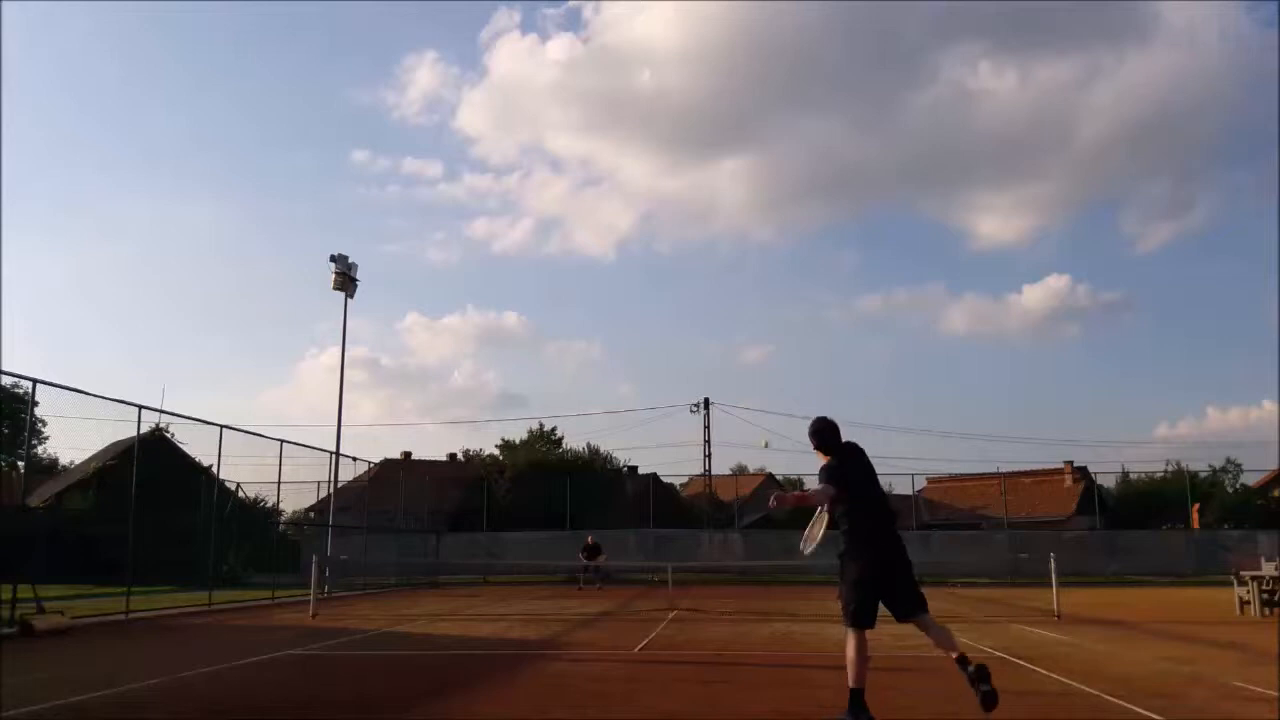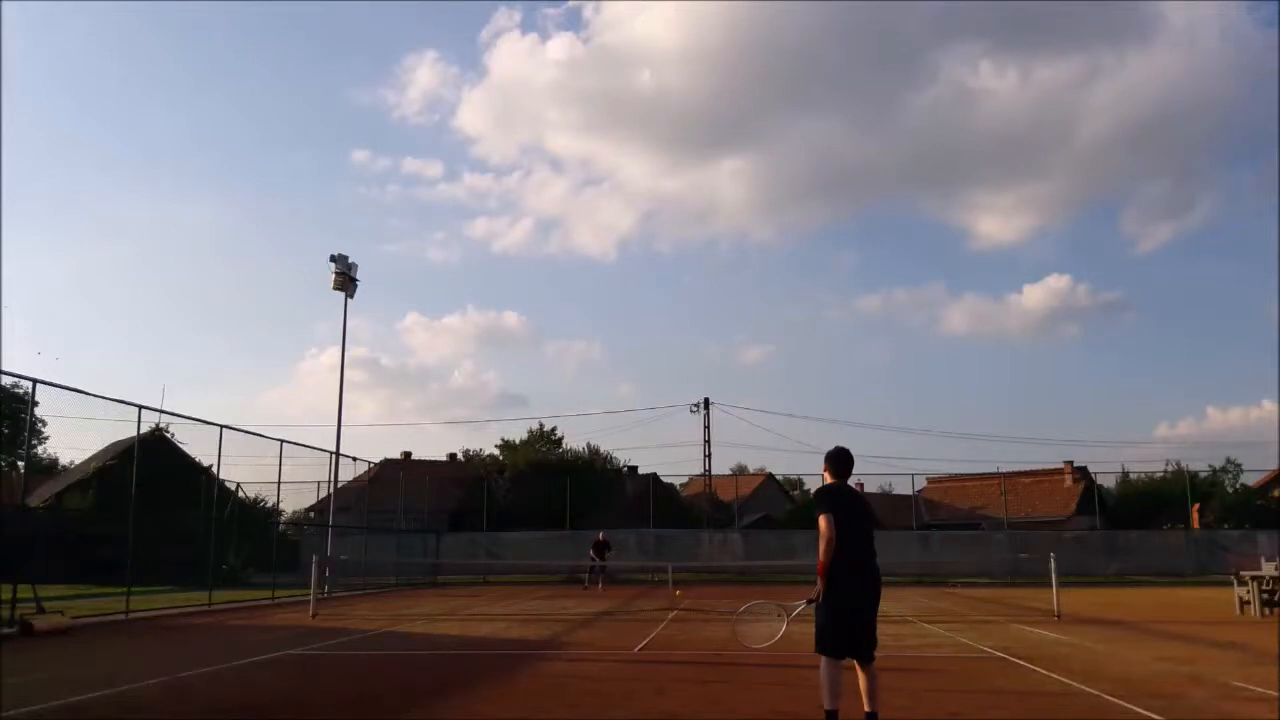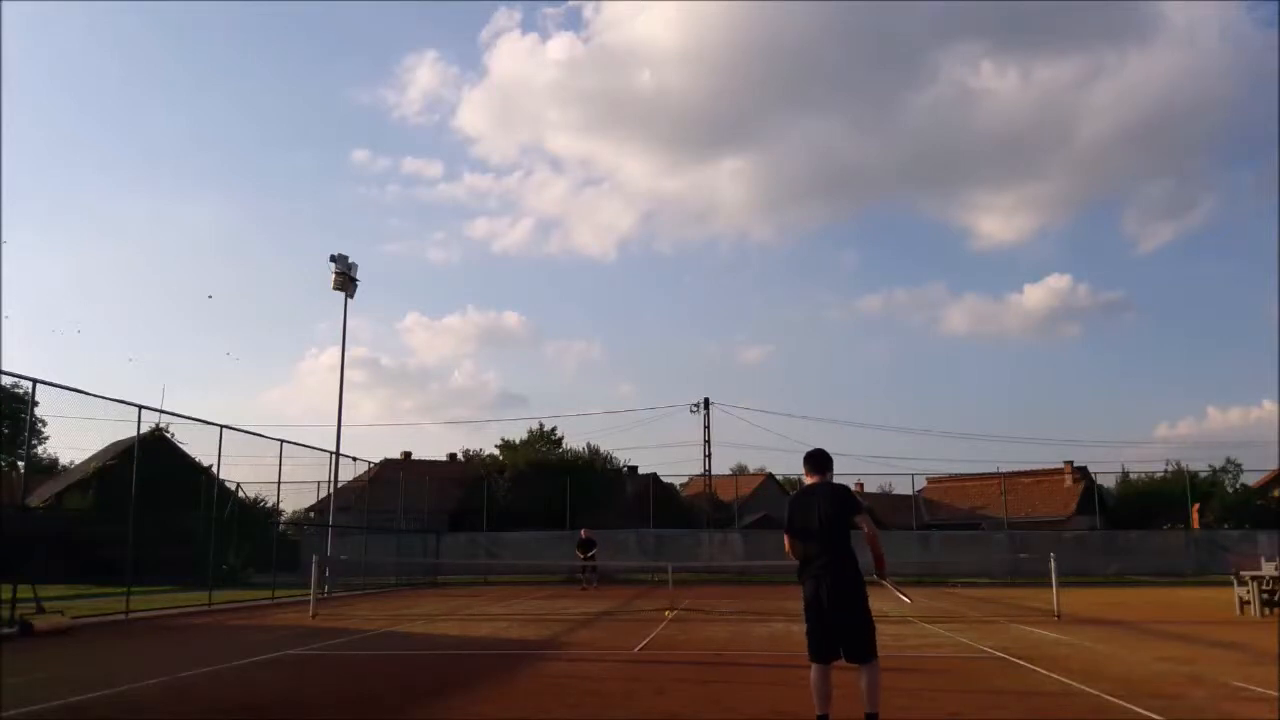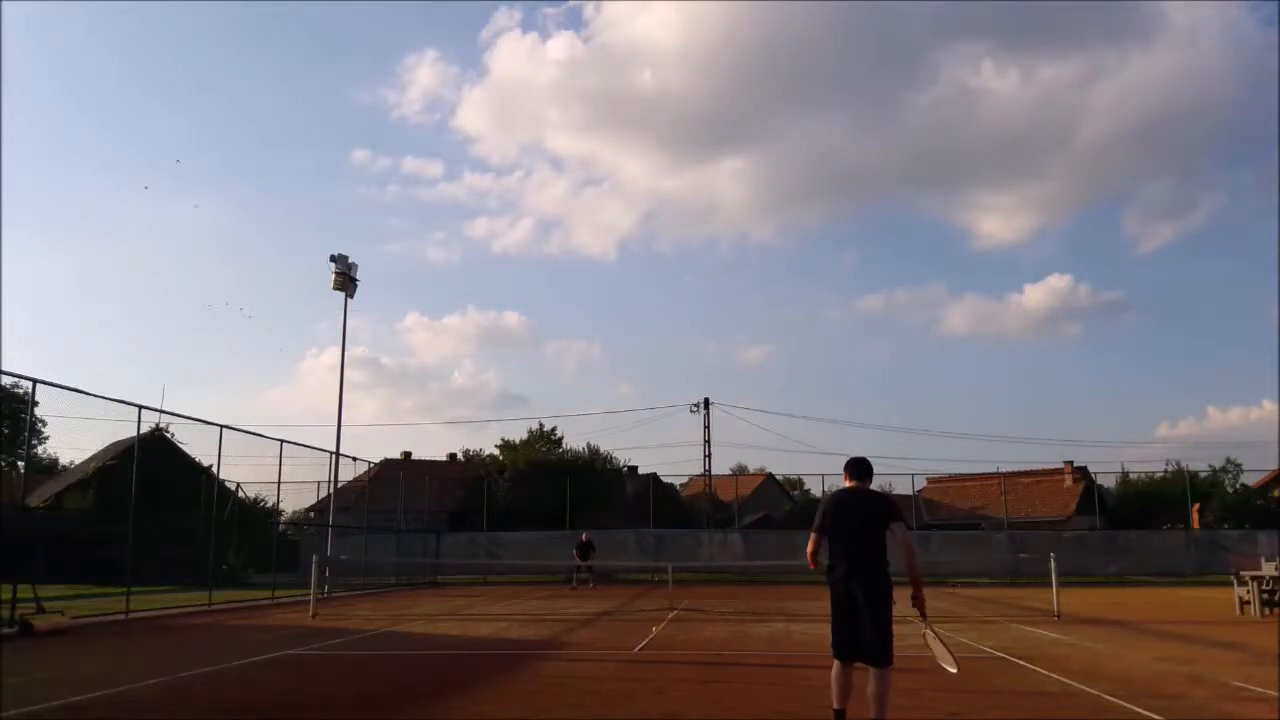
dt=1s
person 1, frame 1
left shoulder: (830, 469)
right shoulder: (851, 452)
left elbow: (826, 493)
left wrist: (794, 498)
left hip: (861, 556)
right hip: (887, 548)
left knee: (855, 631)
right knee: (919, 617)
right ankle: (972, 669)
person 1, frame 2
left shoulder: (825, 494)
right shoulder: (860, 499)
left elbow: (828, 535)
left wrist: (822, 576)
left hip: (840, 584)
right hip: (868, 582)
left knee: (829, 656)
right knee: (864, 657)
person 1, frame 3
left shoulder: (794, 501)
right shoulder: (840, 493)
left elbow: (791, 549)
right elbow: (869, 531)
right wrist: (880, 564)
left hip: (811, 583)
right hip: (844, 580)
left knee: (820, 660)
right knee: (866, 658)
person 1, frame 4
left shoulder: (830, 502)
right shoulder: (883, 502)
left elbow: (812, 549)
right elbow: (904, 543)
left wrist: (813, 562)
right wrist: (917, 586)
left hip: (840, 585)
right hip: (875, 585)
left knee: (842, 659)
right knee: (879, 663)
